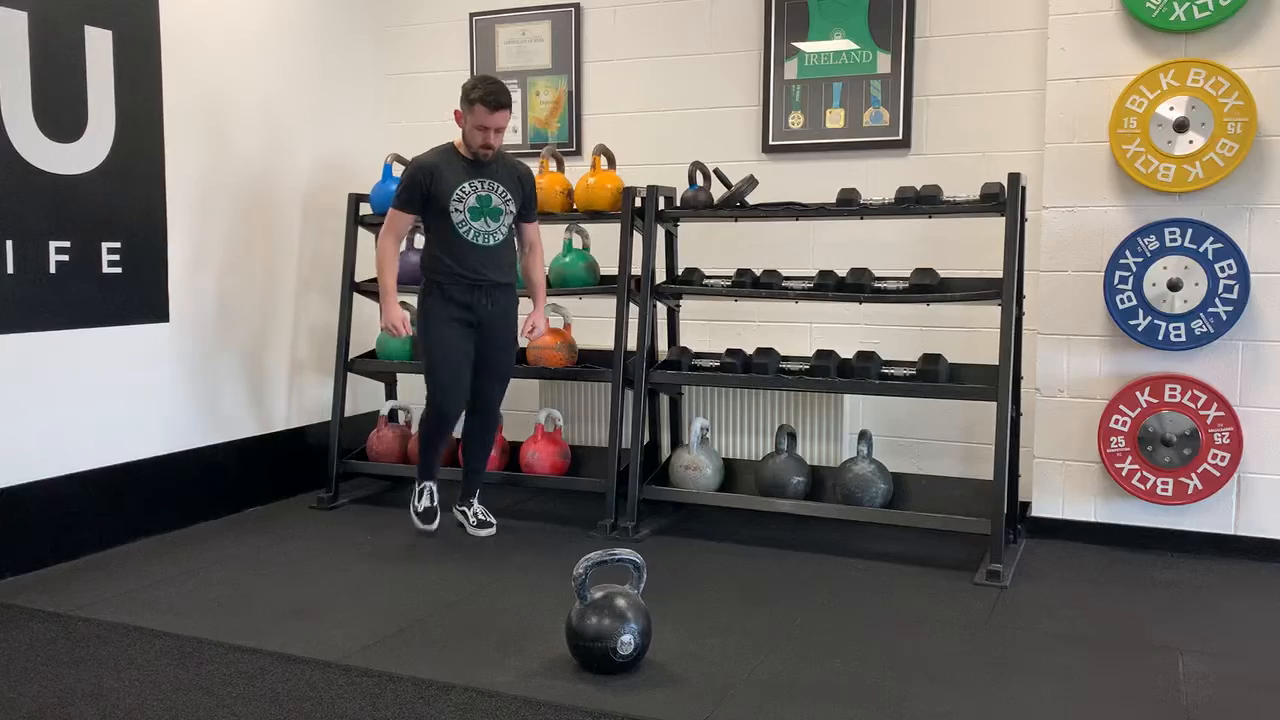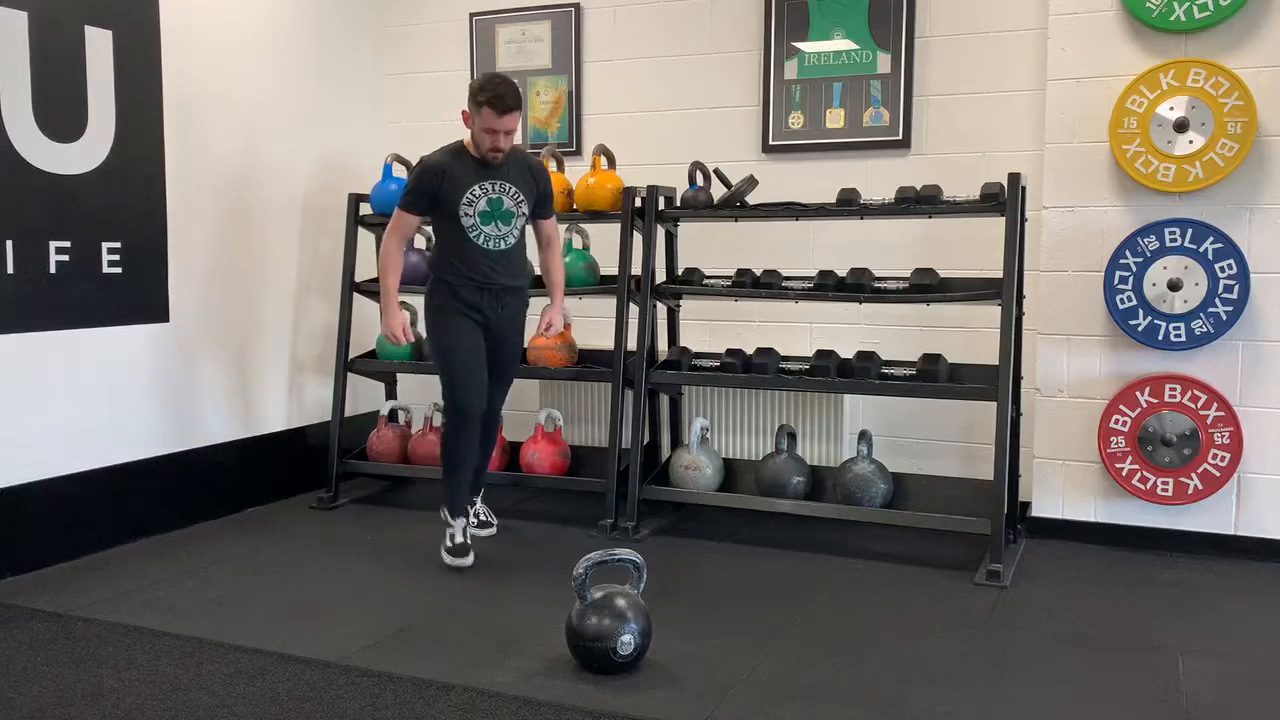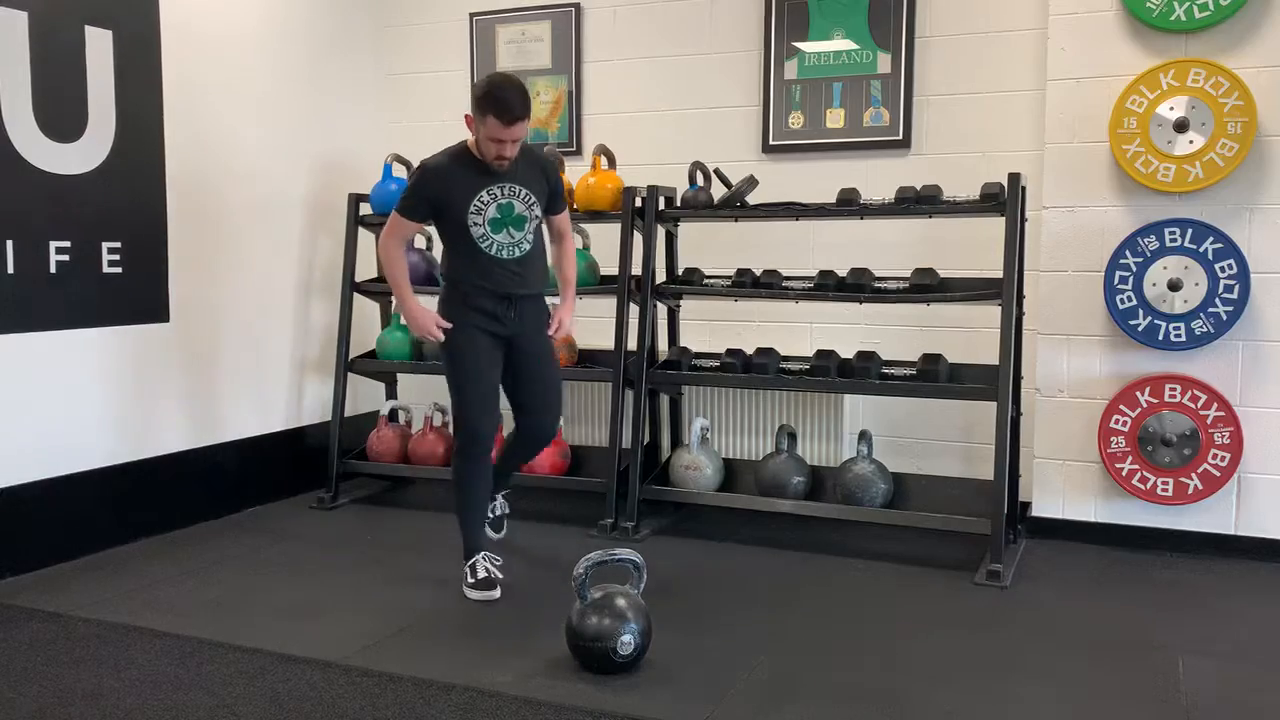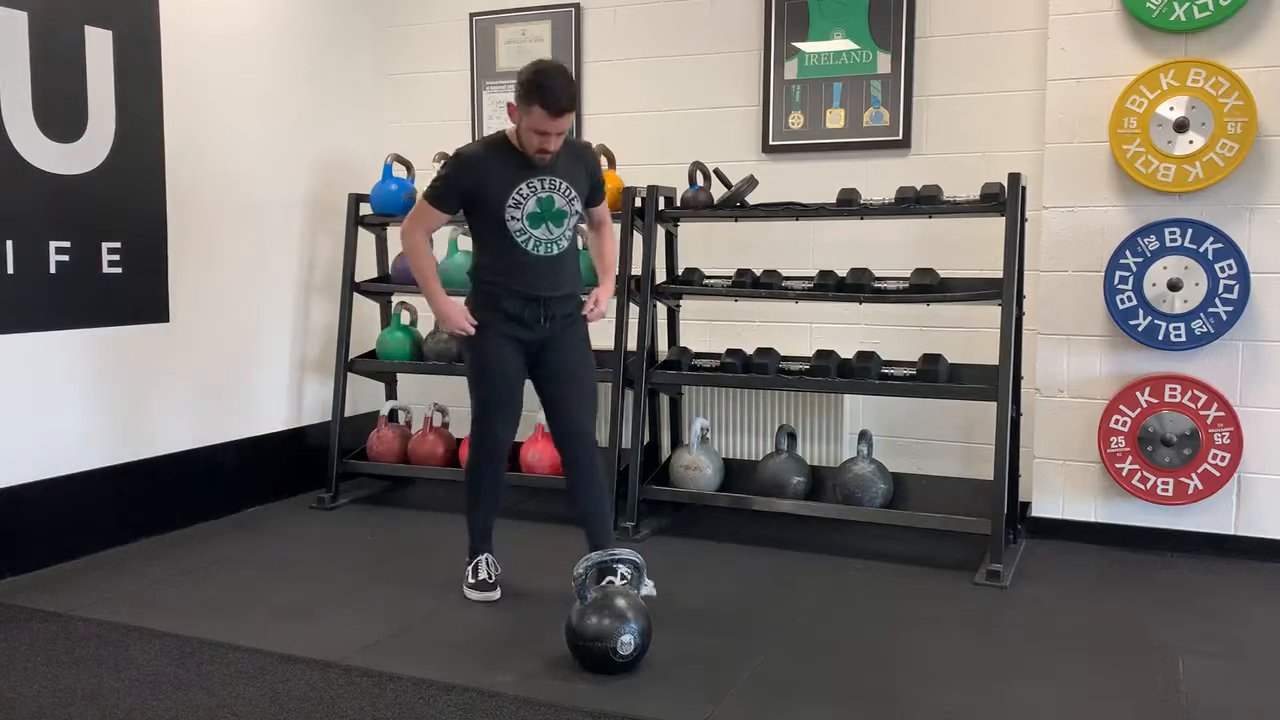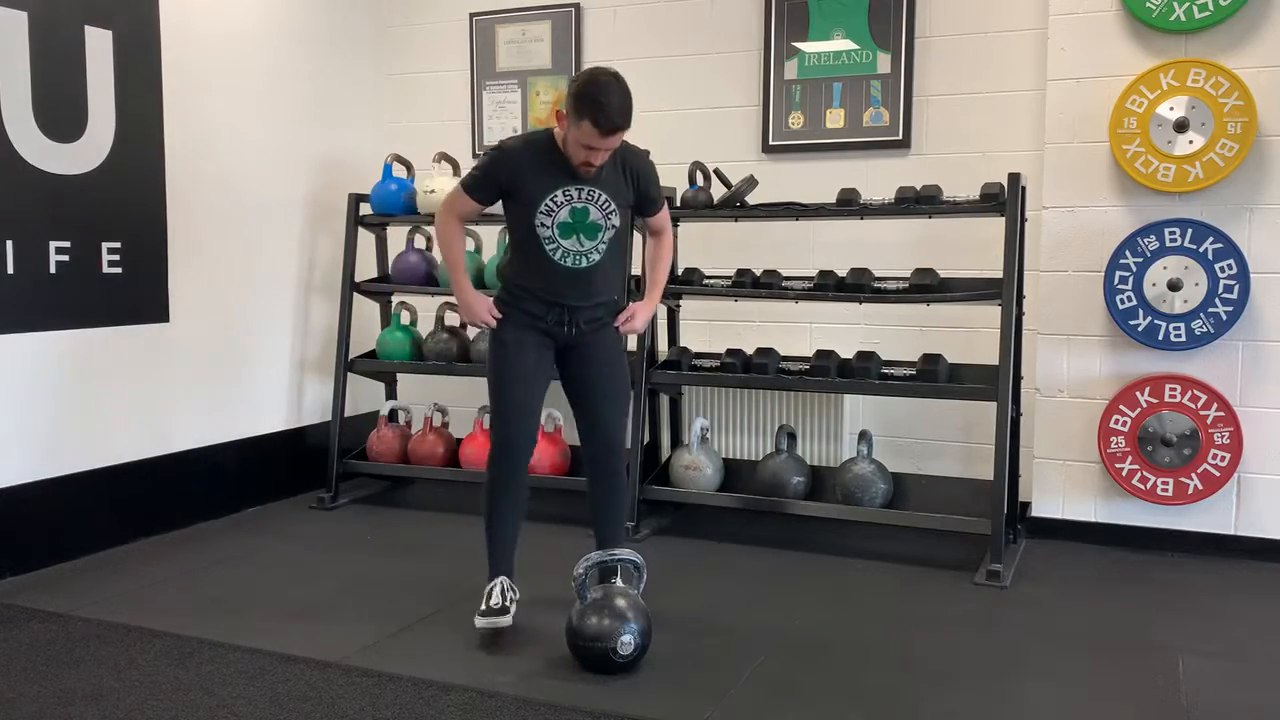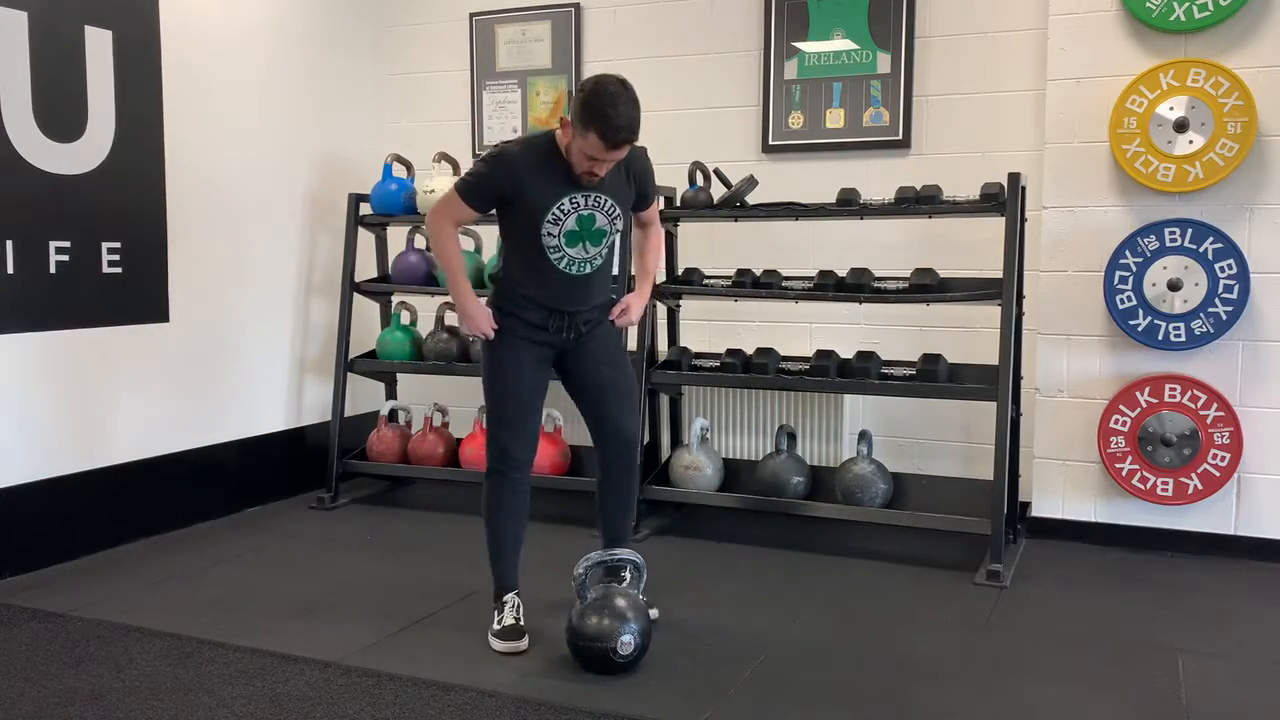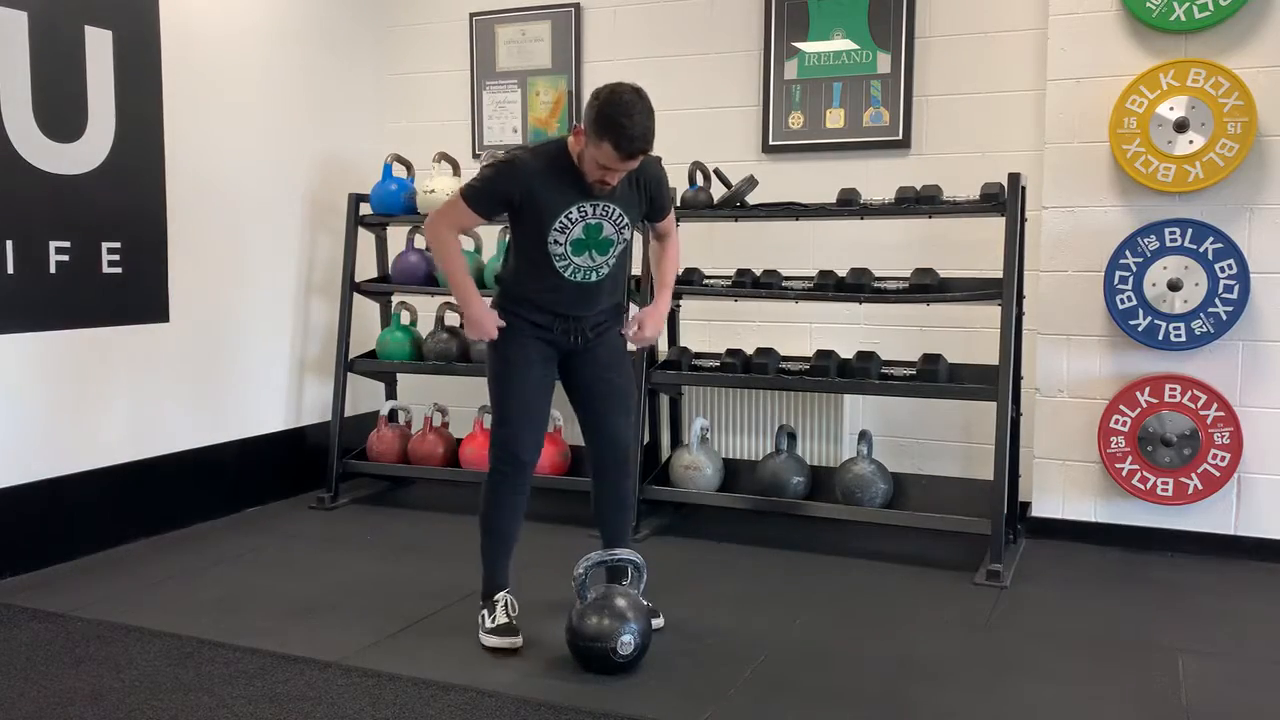
dt=0.3s
person 1, frame 1
left shoulder: (518, 174)
right shoulder: (429, 169)
left elbow: (531, 245)
right elbow: (390, 236)
left wrist: (539, 304)
right wrist: (390, 302)
left hip: (499, 307)
right hip: (445, 305)
left knee: (486, 408)
right knee: (445, 403)
left ankle: (469, 498)
right ankle: (425, 482)
person 1, frame 2
left shoulder: (531, 170)
right shoulder: (437, 169)
left elbow: (549, 239)
right elbow: (395, 236)
left wrist: (557, 301)
right wrist: (390, 307)
left hip: (509, 307)
right hip: (454, 306)
left knee: (489, 411)
right knee: (465, 406)
left ankle: (471, 495)
right ankle: (456, 514)
person 1, frame 3
left shoulder: (542, 167)
right shoulder: (439, 173)
left elbow: (562, 233)
right elbow: (392, 240)
left wrist: (568, 301)
right wrist: (411, 308)
left hip: (530, 314)
right hip: (469, 320)
left knee: (541, 425)
right knee: (476, 432)
left ankle: (494, 487)
right ankle: (476, 555)
person 1, frame 4
left shoulder: (583, 161)
right shoulder: (475, 164)
left elbow: (601, 224)
right elbow: (415, 230)
left wrist: (606, 286)
right wrist: (440, 302)
left hip: (563, 320)
right hip: (497, 323)
left knee: (580, 440)
right knee: (492, 442)
left ankle: (607, 565)
right ankle: (481, 556)
person 1, frame 5
left shoulder: (634, 167)
right shoulder: (513, 158)
left elbow: (660, 231)
right elbow: (450, 215)
left wrist: (649, 300)
right wrist: (464, 293)
left hip: (598, 324)
right hip: (522, 321)
left knee: (608, 450)
right knee: (512, 444)
left ankle: (611, 576)
right ankle: (501, 579)
person 1, frame 6
left shoulder: (634, 167)
right shoulder: (514, 164)
left elbow: (650, 223)
right elbow: (441, 220)
left wrist: (642, 291)
right wrist: (466, 302)
left hip: (595, 325)
right hip: (519, 329)
left knee: (623, 446)
right knee: (511, 459)
left ankle: (618, 576)
right ankle: (506, 597)
person 1, frame 7
left shoulder: (647, 176)
right shoulder: (524, 171)
left elbow: (665, 235)
right elbow: (441, 225)
left wrist: (660, 305)
right wrist: (470, 307)
left hip: (600, 330)
right hip: (524, 330)
left knee: (615, 454)
right knee: (515, 458)
left ankle: (620, 582)
right ankle: (496, 596)
